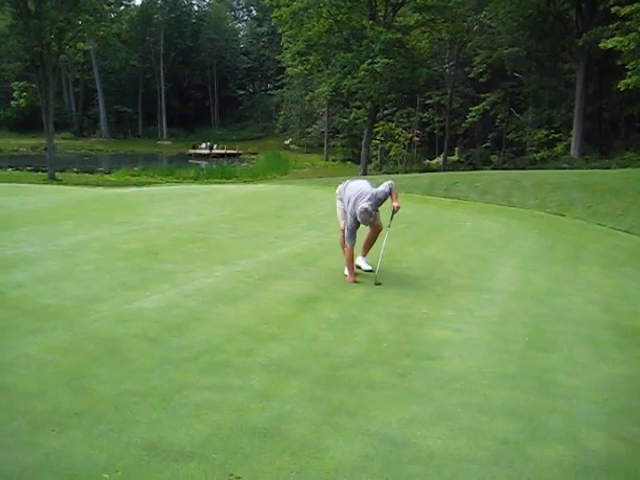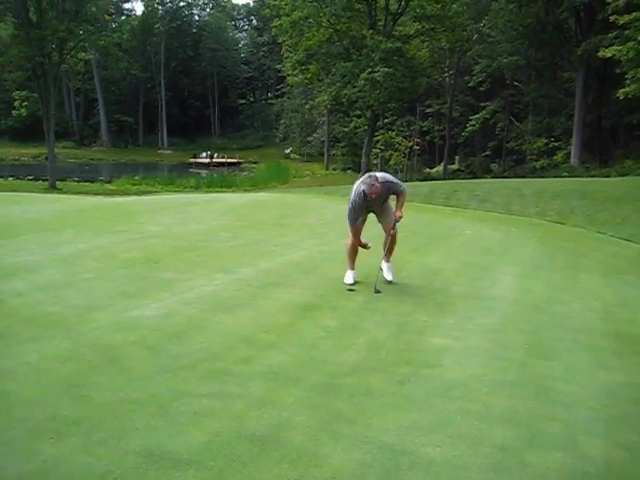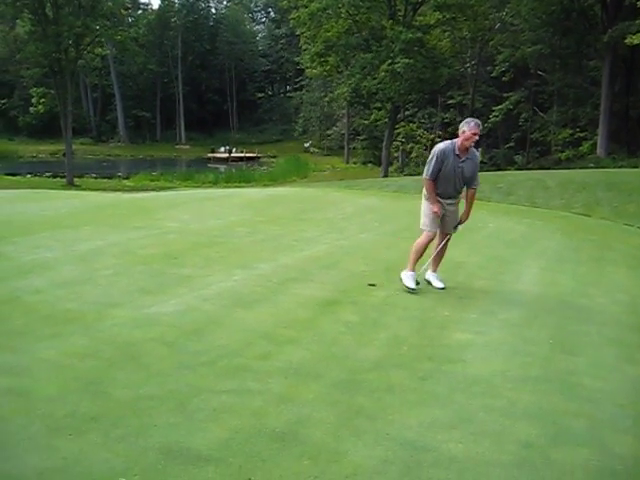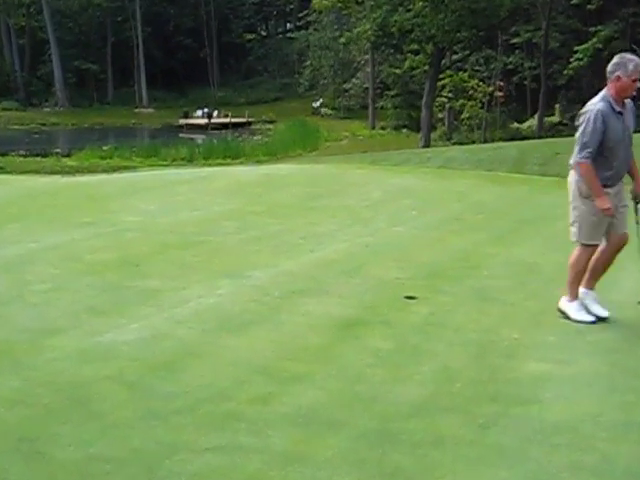
dt=0.7s
person 1, frame 1
left shoulder: (376, 197)
right shoulder: (353, 218)
left elbow: (390, 184)
right elbow: (349, 248)
left wrist: (395, 201)
right wrist: (351, 274)
left knee: (378, 227)
right knee: (344, 227)
left ankle: (361, 258)
right ankle: (348, 265)
person 1, frame 2
left shoulder: (387, 181)
right shoulder: (356, 198)
left elbow: (402, 191)
right elbow: (352, 222)
left wrist: (399, 210)
right wrist: (359, 241)
left hip: (382, 202)
right hip: (361, 203)
left knee: (392, 231)
right knee: (354, 235)
left ankle: (386, 263)
right ankle: (350, 271)
person 1, frame 3
left shoulder: (474, 157)
right shoulder: (441, 150)
left elbow: (472, 186)
right elbow: (428, 178)
left wrist: (467, 210)
right wrist: (433, 203)
left hip: (453, 201)
right hip: (432, 199)
left knee: (445, 237)
right knee: (429, 235)
left ankle: (432, 273)
right ankle: (408, 271)
person 1, frame 4
right shoulder: (597, 111)
right elbow: (583, 159)
right wrist: (599, 197)
left hip: (615, 186)
right hip: (590, 187)
right knee: (588, 244)
